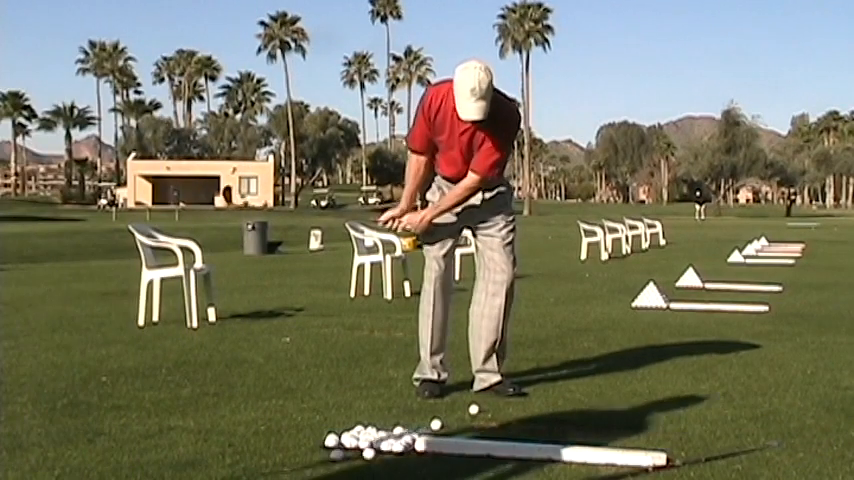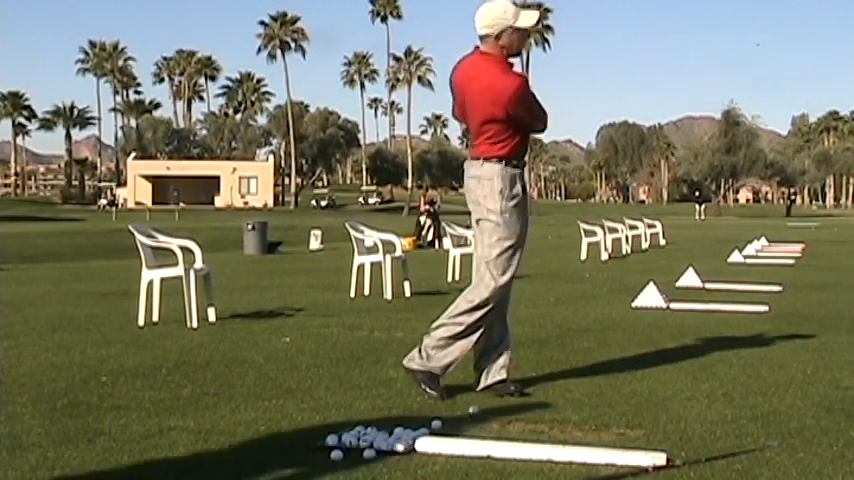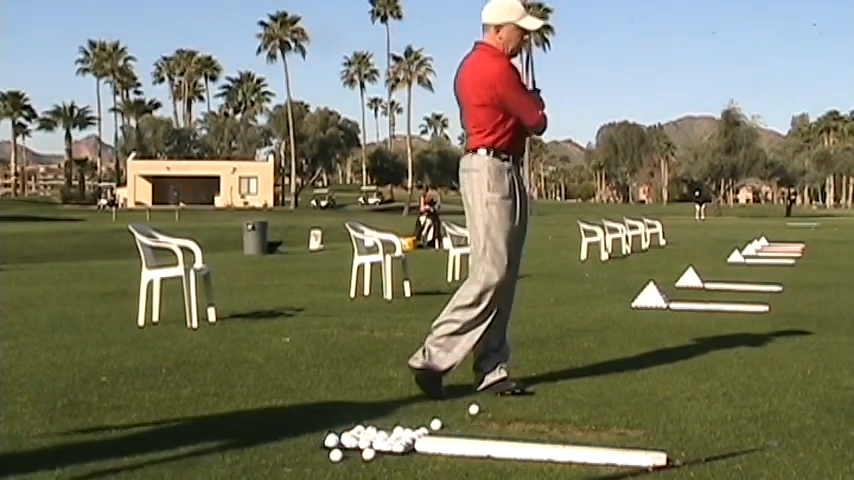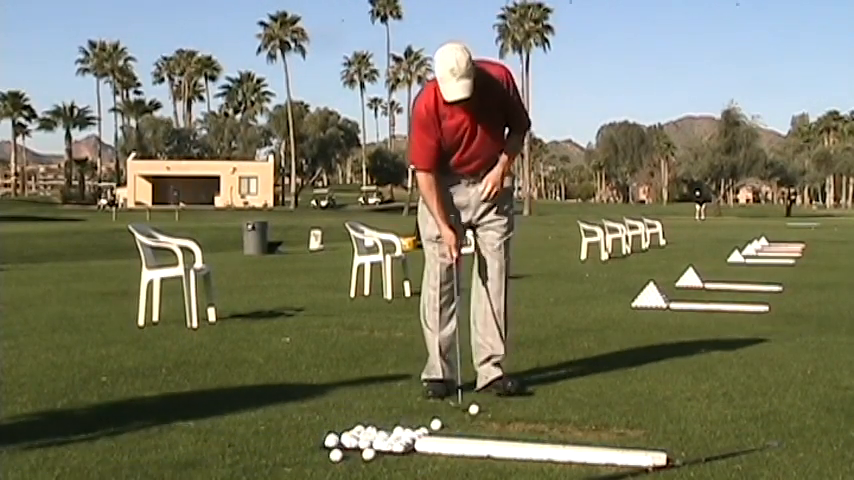
dt=1s
person 1, frame 1
left shoulder: (506, 117)
right shoulder: (435, 98)
left elbow: (478, 179)
right elbow: (420, 155)
left wrist: (427, 216)
right wrist: (406, 205)
left hip: (490, 196)
right hip: (443, 189)
left knee: (500, 275)
right knee: (436, 274)
left ankle: (488, 371)
right ankle: (430, 371)
person 1, frame 2
left shoulder: (464, 68)
right shoulder: (511, 84)
right elbow: (539, 124)
right wrist: (519, 116)
left hip: (482, 171)
right hip: (499, 178)
left knee: (492, 277)
right knee: (493, 279)
left ankle: (491, 370)
right ankle: (428, 357)
person 1, frame 3
left shoulder: (477, 64)
right shoulder: (496, 68)
right elbow: (536, 122)
left wrist: (523, 115)
right wrist: (536, 104)
left hip: (503, 173)
right hip: (489, 172)
left knee: (501, 275)
right knee: (489, 275)
left ankle: (491, 369)
right ankle: (433, 359)
person 1, frame 4
left shoulder: (500, 78)
right shoulder: (427, 103)
left elbow: (519, 127)
right elbow: (424, 172)
left wrist: (502, 170)
right wrist: (445, 229)
left hip: (489, 182)
right hip: (443, 186)
left knee: (493, 273)
right knee: (440, 277)
left ankle: (490, 367)
right ankle: (438, 370)
